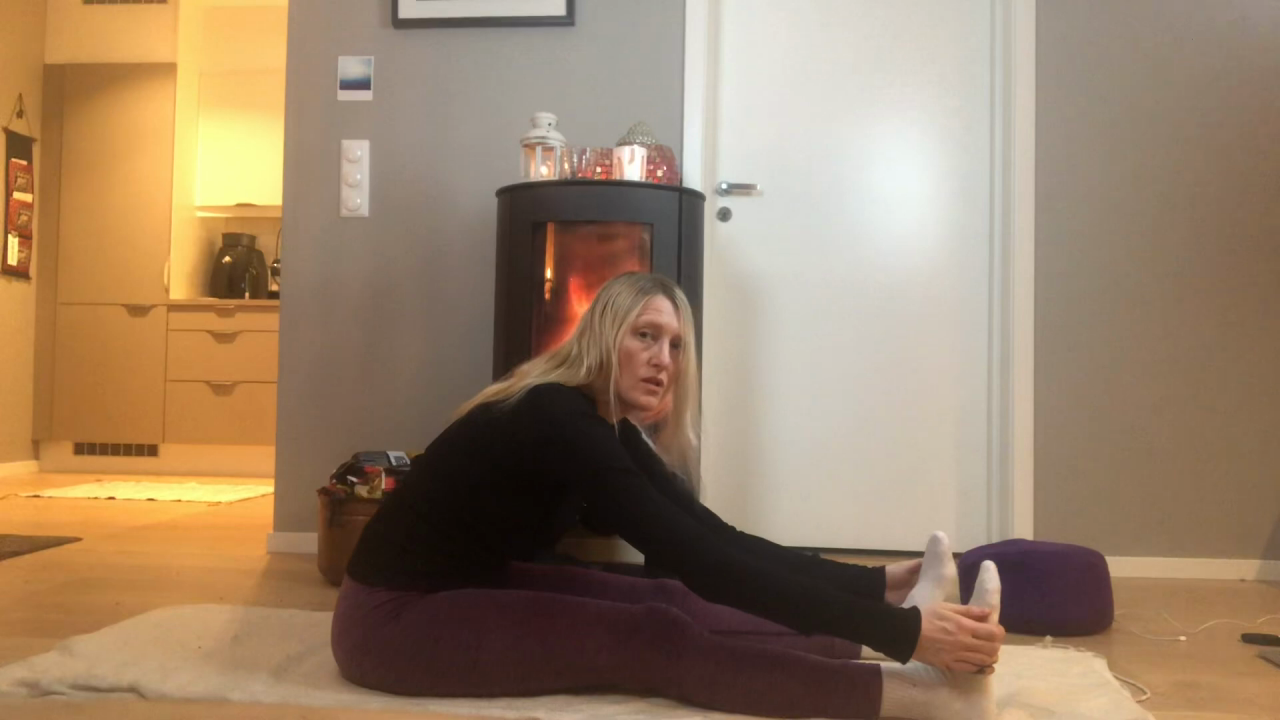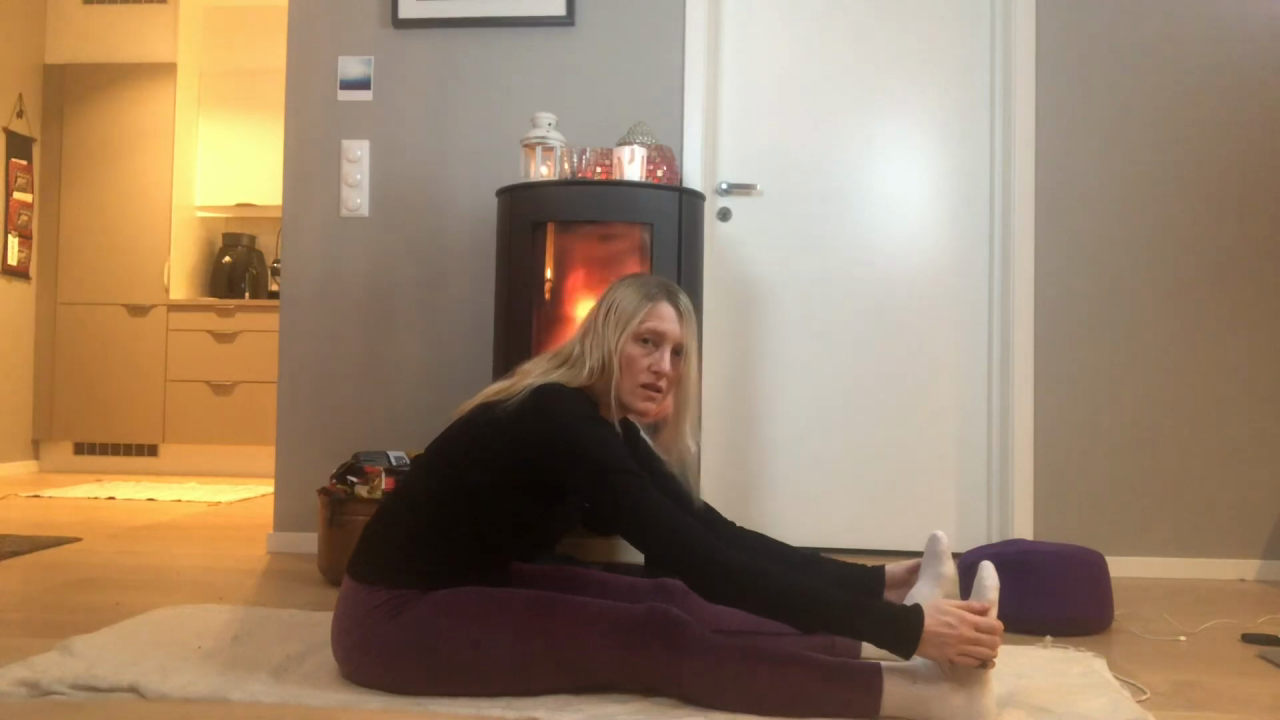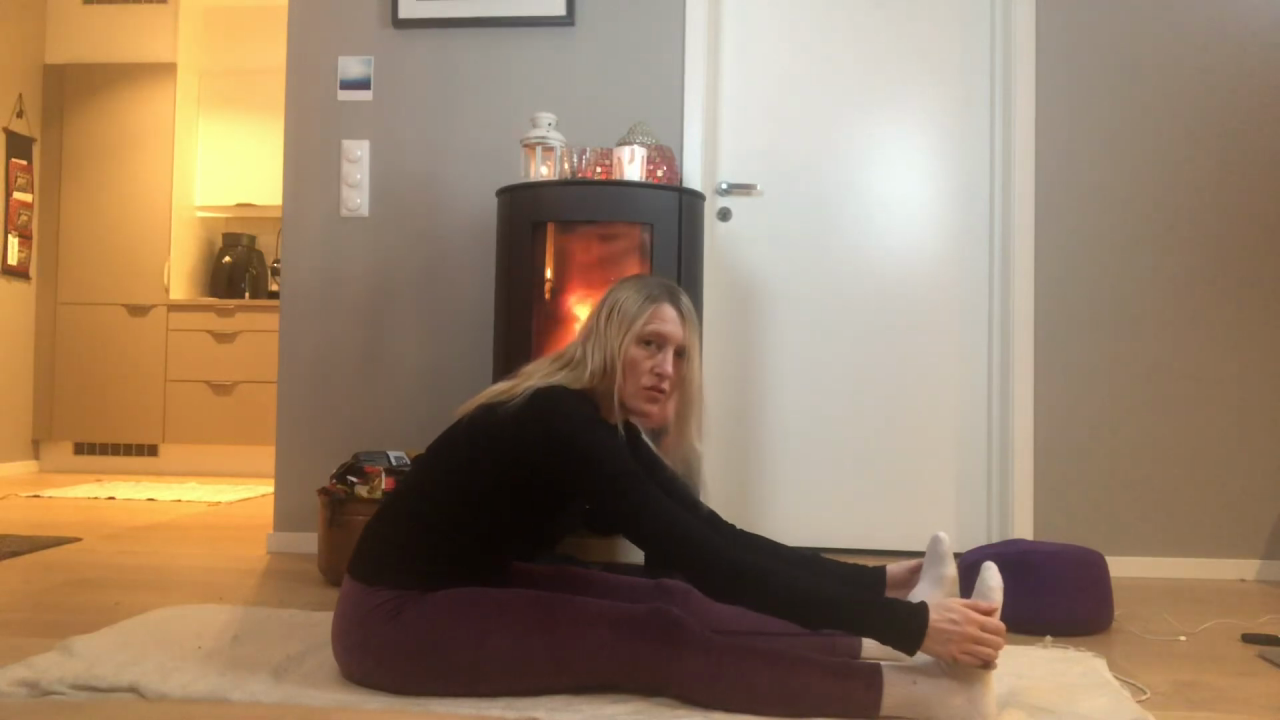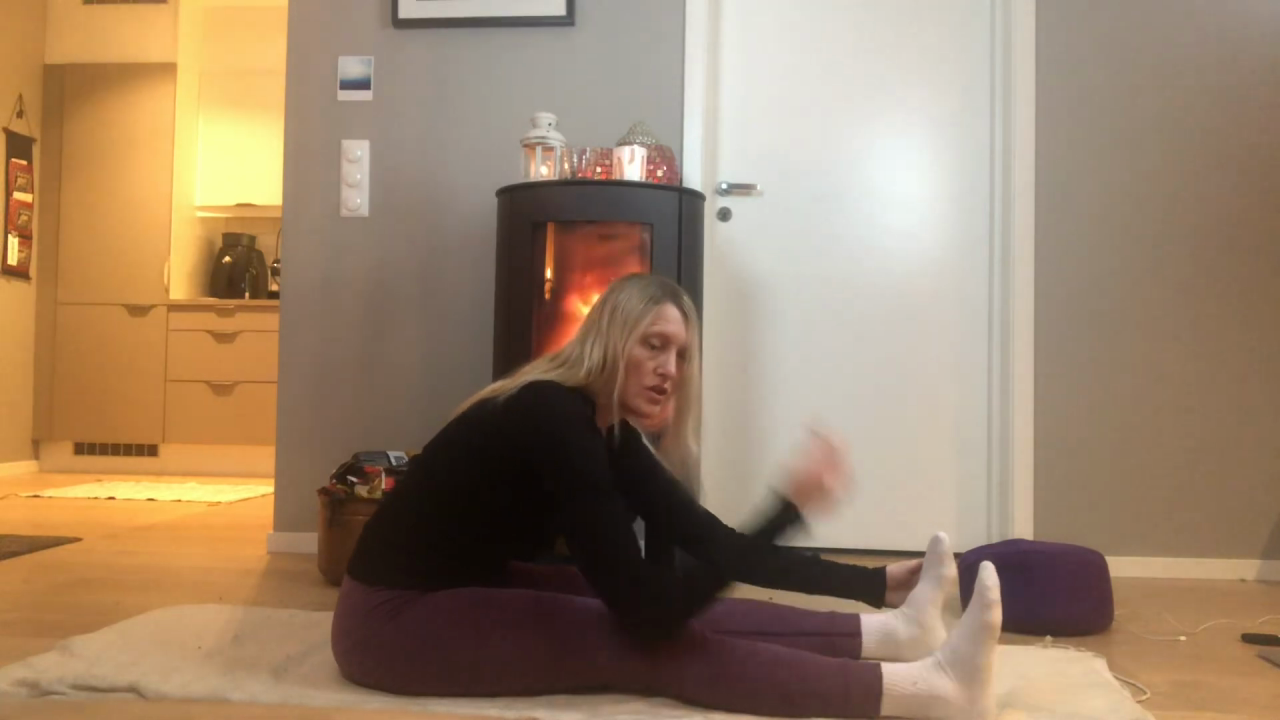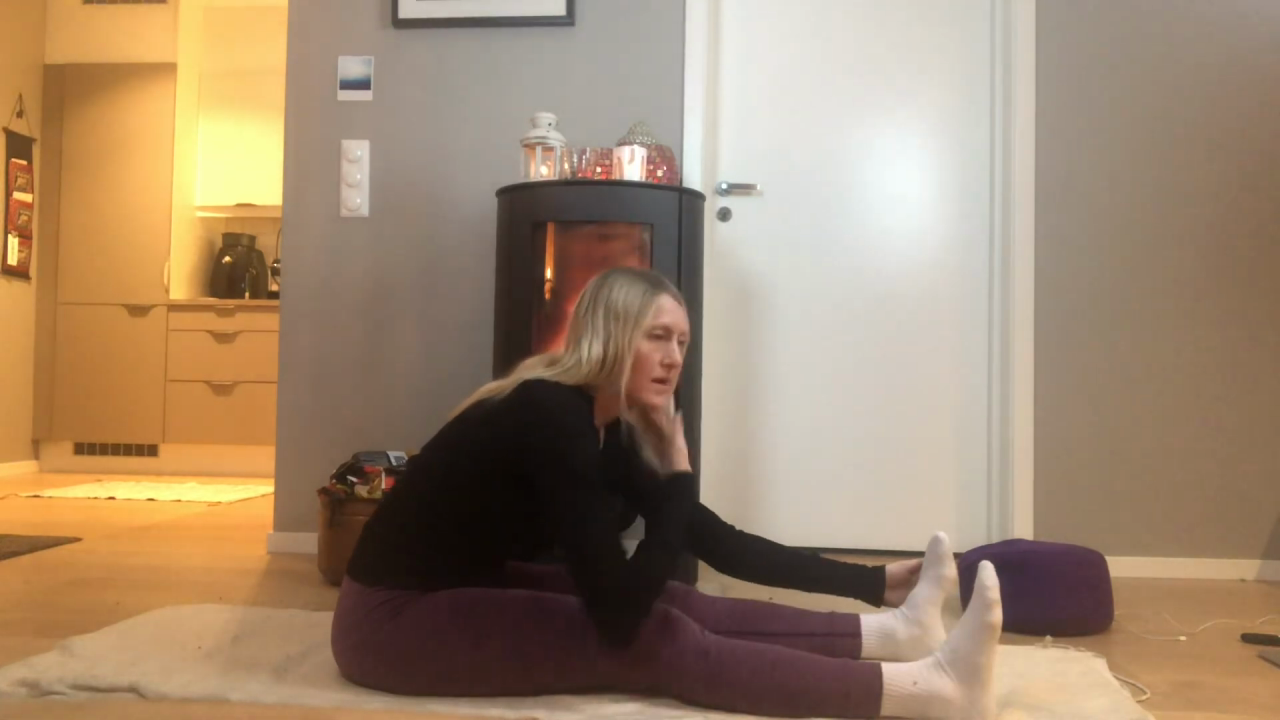
dt=0.7s
person 1, frame 1
left shoulder: (608, 427)
right shoulder: (559, 421)
left elbow: (718, 541)
right elbow: (705, 567)
left wrist: (876, 586)
right wrist: (899, 632)
left hip: (473, 588)
right hip: (396, 618)
left knee: (665, 602)
right knee: (656, 637)
person 1, frame 2
left shoulder: (606, 424)
right shoulder: (560, 421)
left elbow: (720, 537)
right elbow: (710, 570)
left wrist: (877, 583)
right wrist: (903, 631)
left hip: (471, 587)
right hip: (396, 617)
left knee: (663, 606)
right knee: (656, 640)
person 1, frame 3
left shoulder: (609, 426)
right shoulder: (563, 423)
left elbow: (721, 539)
right elbow: (714, 569)
left wrist: (877, 584)
right wrist: (908, 624)
left hip: (473, 587)
right hip: (398, 618)
left knee: (671, 605)
right knee: (660, 637)
left ankle: (897, 656)
person 1, frame 4
left shoulder: (610, 430)
right shoulder: (553, 419)
left elbow: (713, 544)
right elbow: (645, 614)
left wrist: (873, 582)
right wrist: (789, 509)
left hip: (474, 589)
right hip: (396, 618)
left knee: (673, 614)
right knee: (663, 640)
left ankle: (891, 630)
person 1, frame 5
left shoulder: (607, 430)
right shoulder: (549, 416)
left elbow: (718, 543)
right elbow: (618, 618)
left wrist: (873, 583)
right wrist: (678, 477)
left hip: (473, 593)
right hip: (396, 620)
left knee: (668, 608)
right knee: (662, 641)
left ankle: (890, 632)
